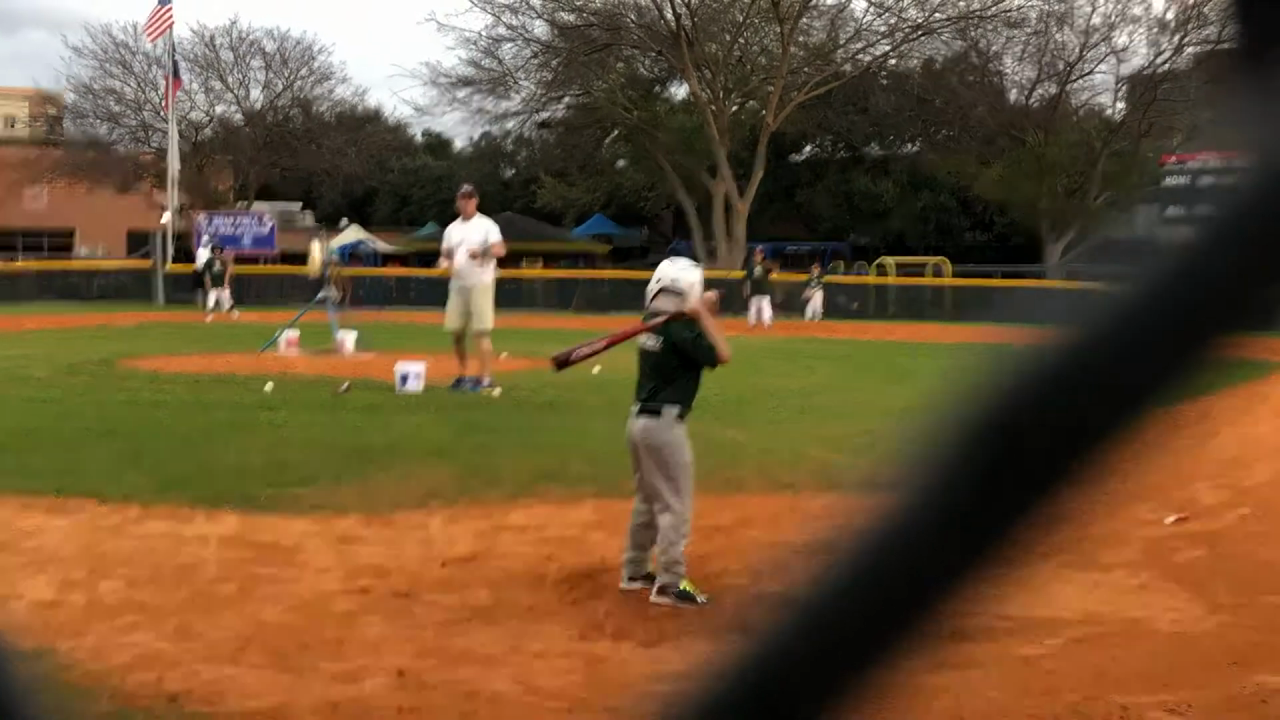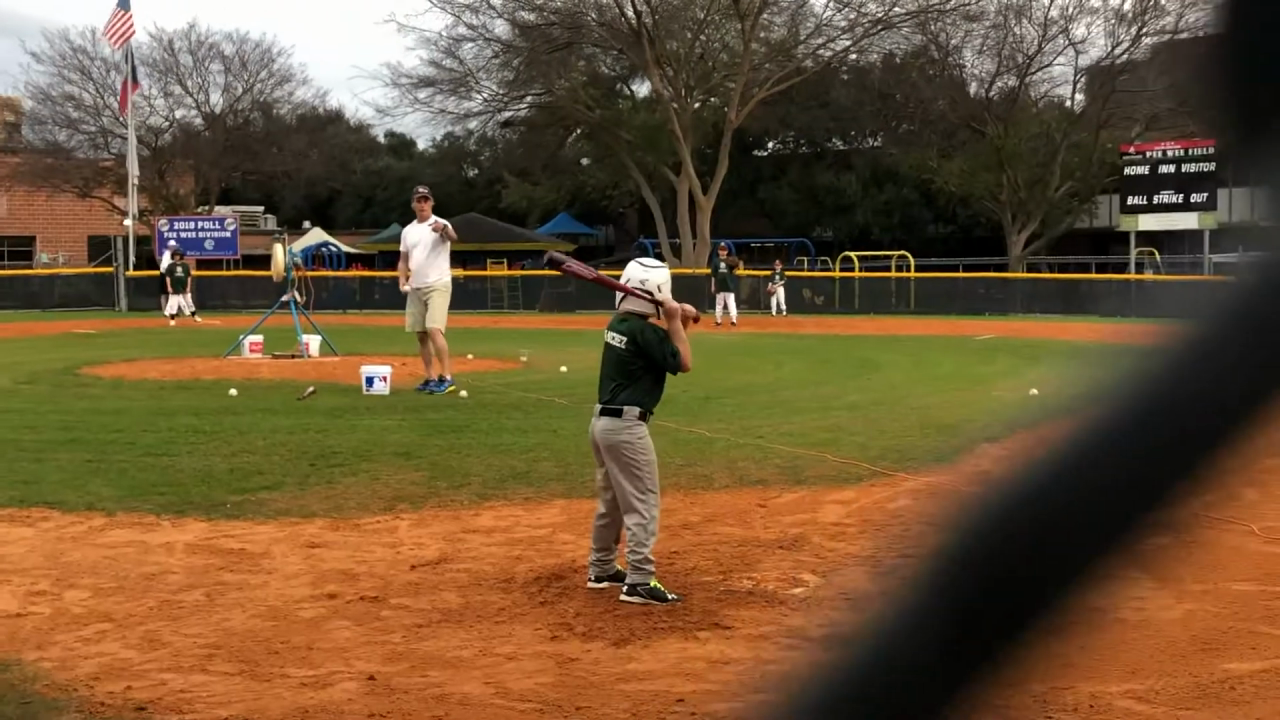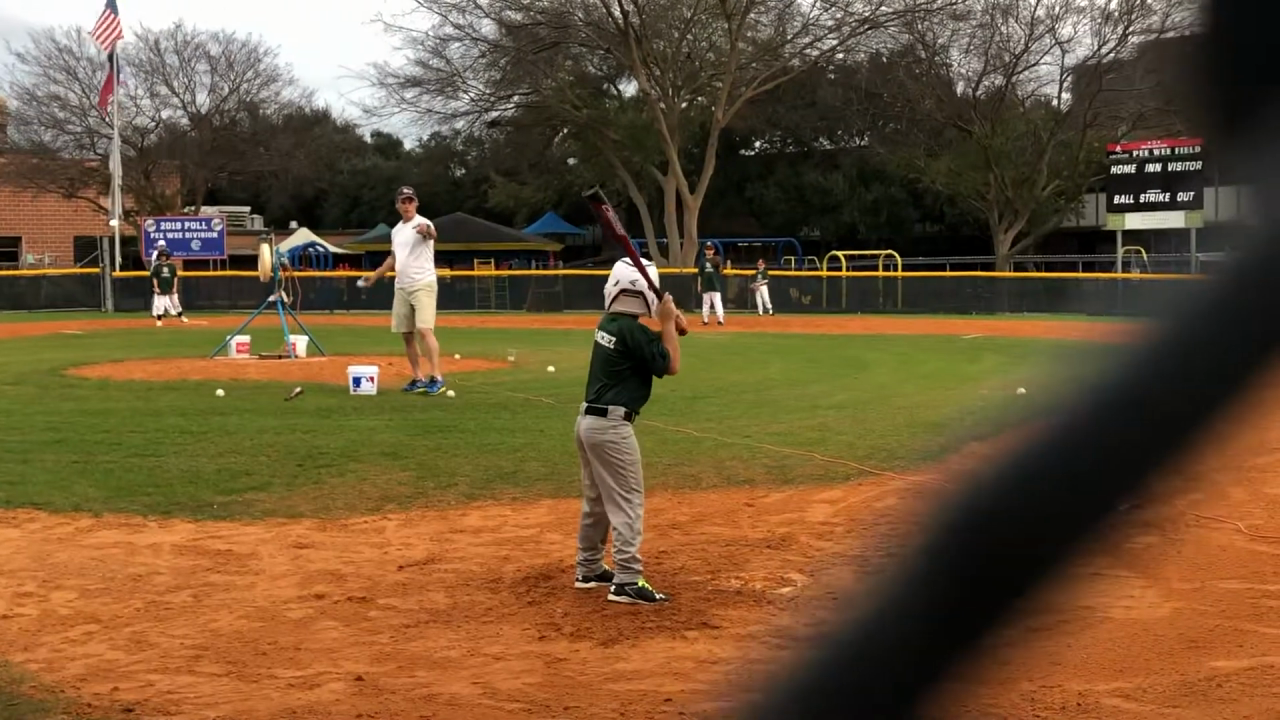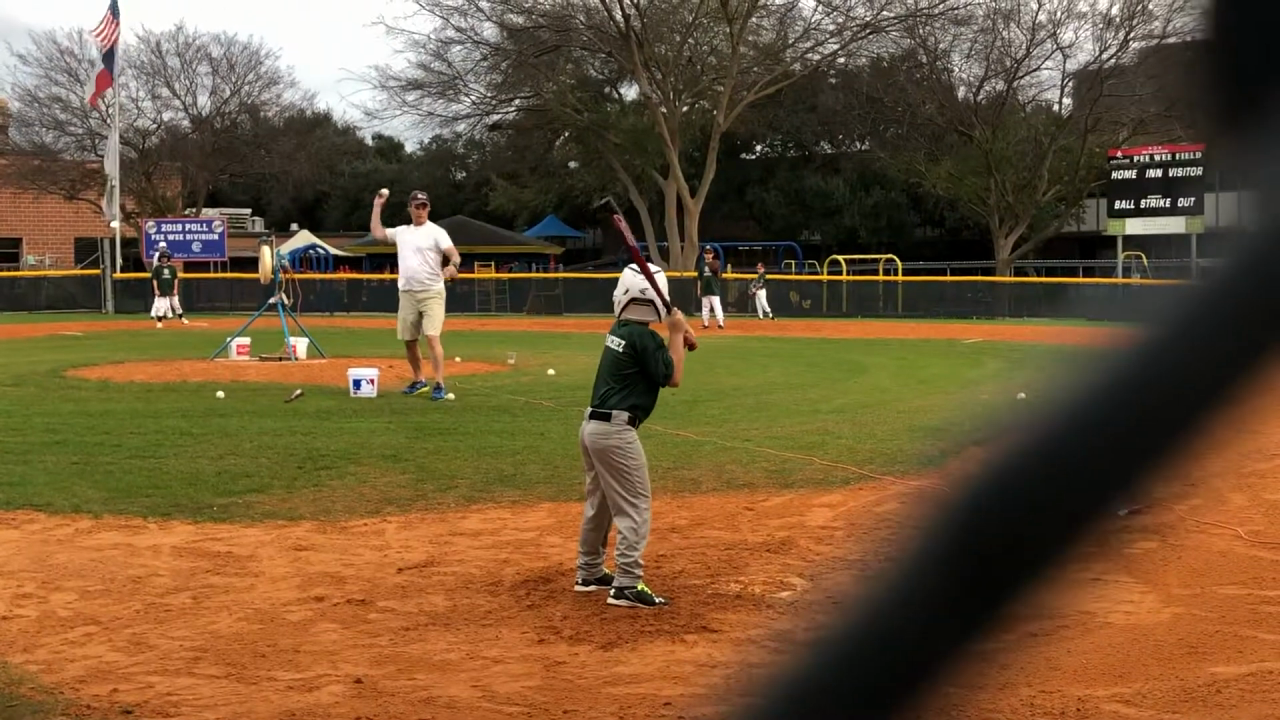
dt=0.4s
person 1, frame 1
left shoulder: (651, 324)
right shoulder: (678, 329)
left elbow: (695, 343)
right elbow: (721, 355)
left wrist: (705, 315)
right wrist: (703, 316)
left hip: (641, 420)
right hip: (664, 425)
left knee: (648, 499)
right knee: (675, 504)
left ankle: (635, 569)
right ankle: (669, 583)
person 1, frame 2
left shoulder: (618, 323)
right shoulder: (643, 330)
left elbow: (659, 347)
right elbow: (683, 363)
left wrist: (678, 322)
right wrist: (674, 321)
left hip: (603, 420)
right hip: (626, 426)
left knee: (611, 500)
right knee: (642, 503)
left ankle: (601, 569)
right ankle: (639, 582)
person 1, frame 3
left shoulder: (608, 322)
right shoulder: (632, 330)
left elbow: (647, 351)
right elbow: (670, 366)
left wrist: (669, 326)
right wrist: (667, 322)
left hip: (588, 420)
right hip: (611, 425)
left knee: (596, 500)
right knee: (627, 502)
left ankle: (589, 569)
right ankle: (626, 581)
person 1, frame 4
left shoulder: (619, 329)
right shoulder: (644, 336)
left elbow: (655, 363)
right elbow: (673, 378)
left wrist: (677, 341)
right wrist: (675, 334)
left hip: (592, 425)
right hip: (615, 431)
left knee: (599, 503)
right knee: (635, 507)
left ankle: (589, 572)
right ankle: (626, 586)
person 2, frame 1
left shoulder: (486, 225)
right shoulder: (451, 228)
left elbow: (501, 251)
right elbow: (444, 256)
left wrist: (482, 252)
right wrist: (443, 264)
left hip: (481, 286)
right hip: (457, 287)
left knee: (481, 333)
right knee: (456, 332)
left ankle: (485, 380)
right ankle: (464, 375)
person 2, frame 2
left shoulder: (440, 224)
right shoulder: (407, 230)
left elbow: (453, 237)
right elbow: (404, 261)
left wrist: (444, 229)
right wrist: (402, 281)
left hip: (438, 286)
right hip: (415, 289)
left knee: (434, 330)
right knee: (422, 335)
left ankle: (447, 377)
right ankle: (431, 378)
person 2, frame 3
left shoulder: (422, 224)
right shoulder: (396, 230)
left elbow: (431, 234)
left wrist: (425, 229)
right wrist: (375, 275)
left hip: (424, 286)
right hip: (401, 288)
left knee: (425, 330)
right knee: (408, 335)
left ankle: (437, 378)
right ankle: (419, 378)
person 2, frame 4
left shoulder: (437, 232)
right shoulder: (401, 232)
left elbow: (454, 255)
right elbow: (377, 234)
left wrist: (452, 266)
right wrist: (378, 205)
left hip: (433, 293)
right hip: (408, 294)
left knee: (432, 337)
right knee: (409, 340)
left ankle: (439, 384)
right ankle: (419, 380)
